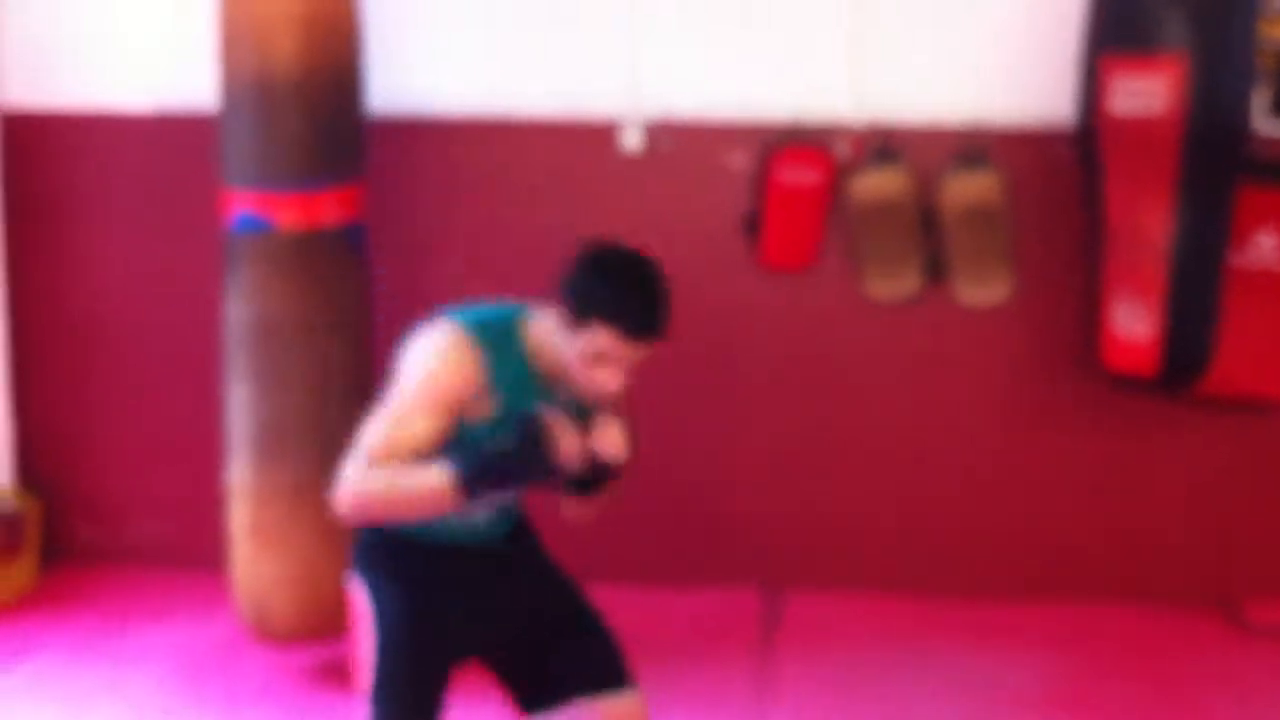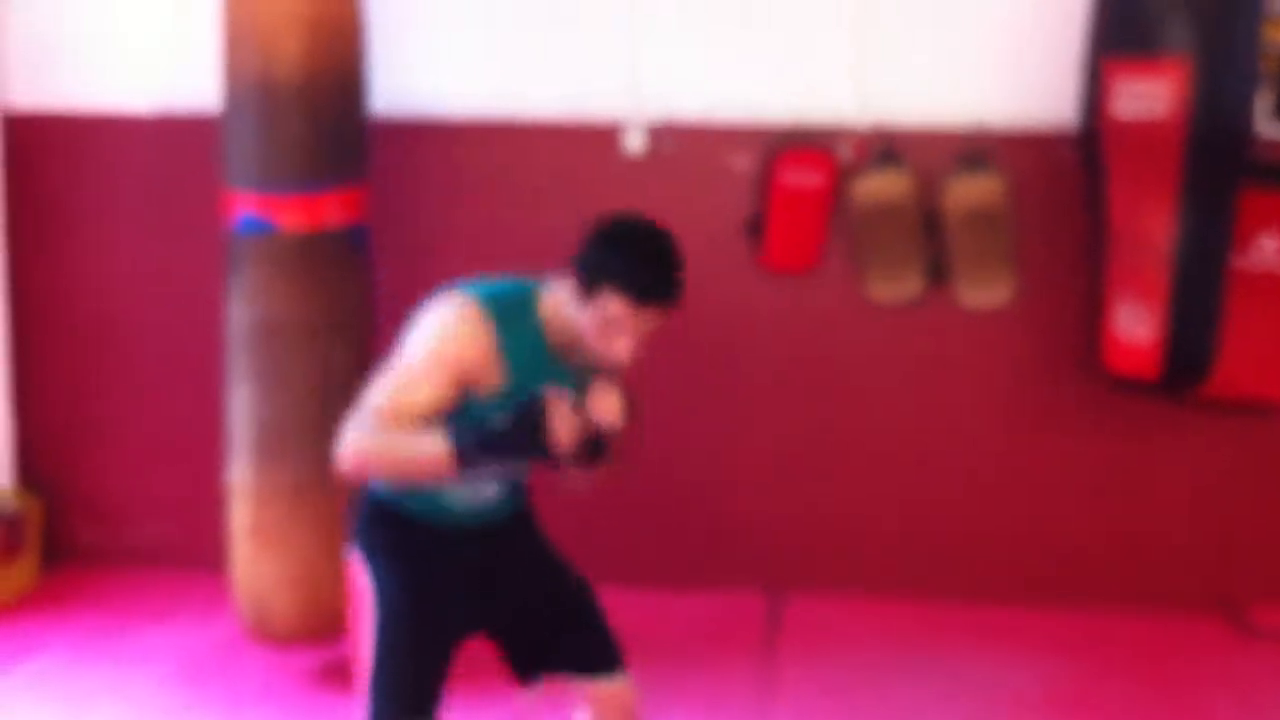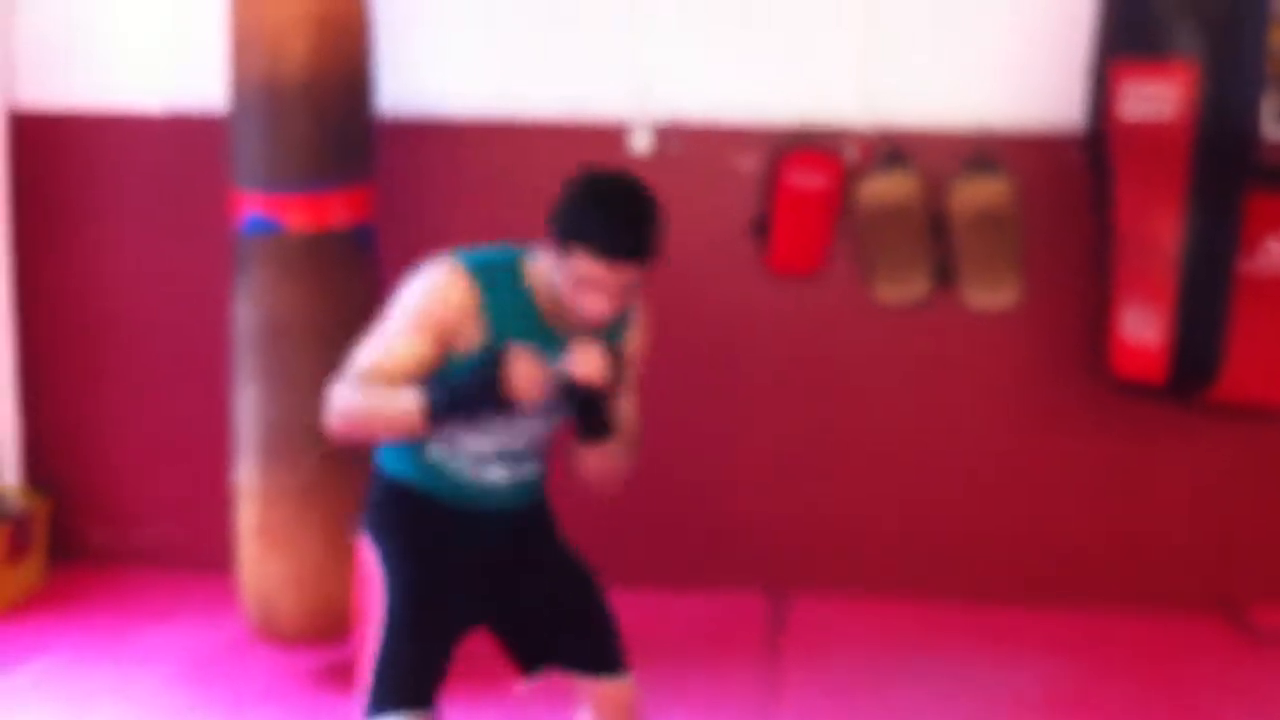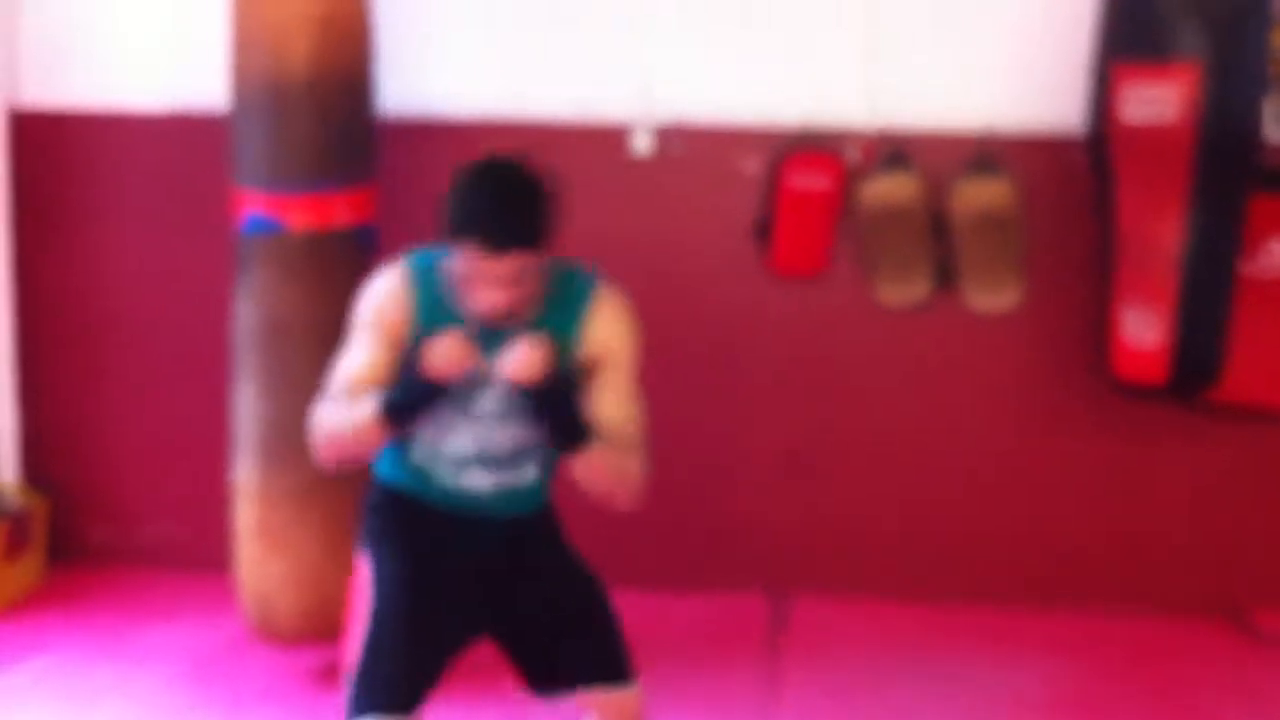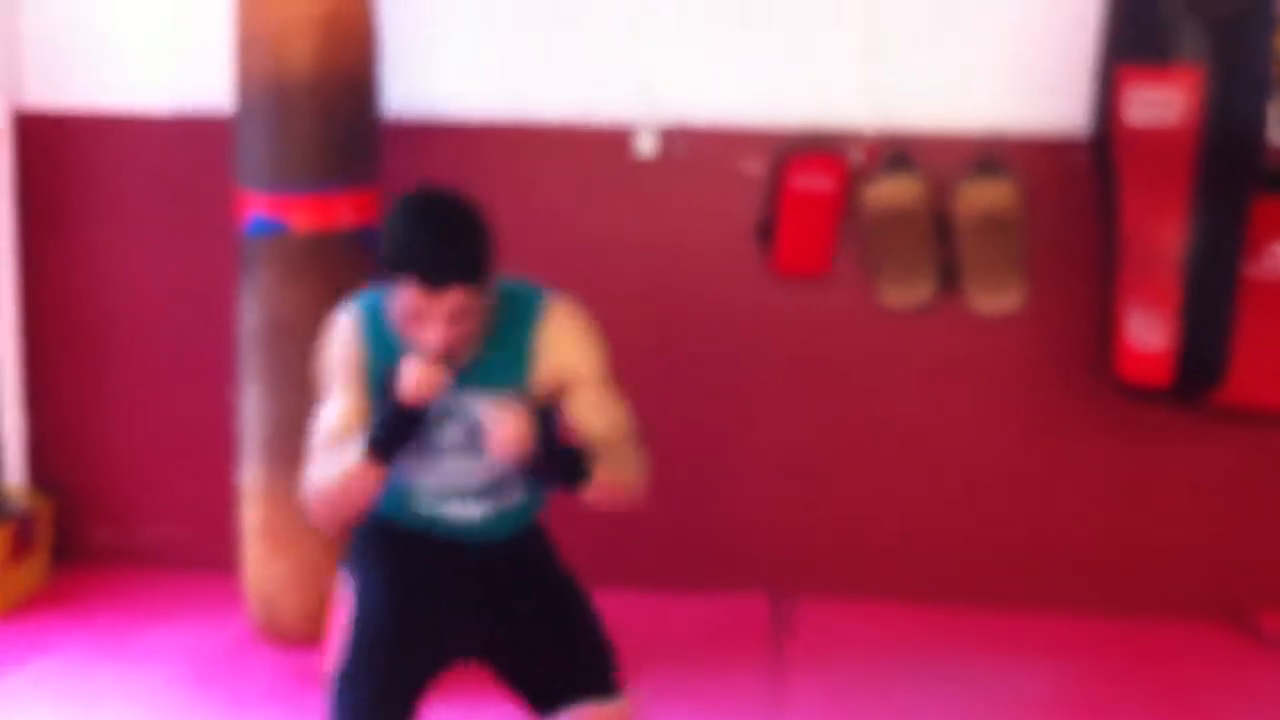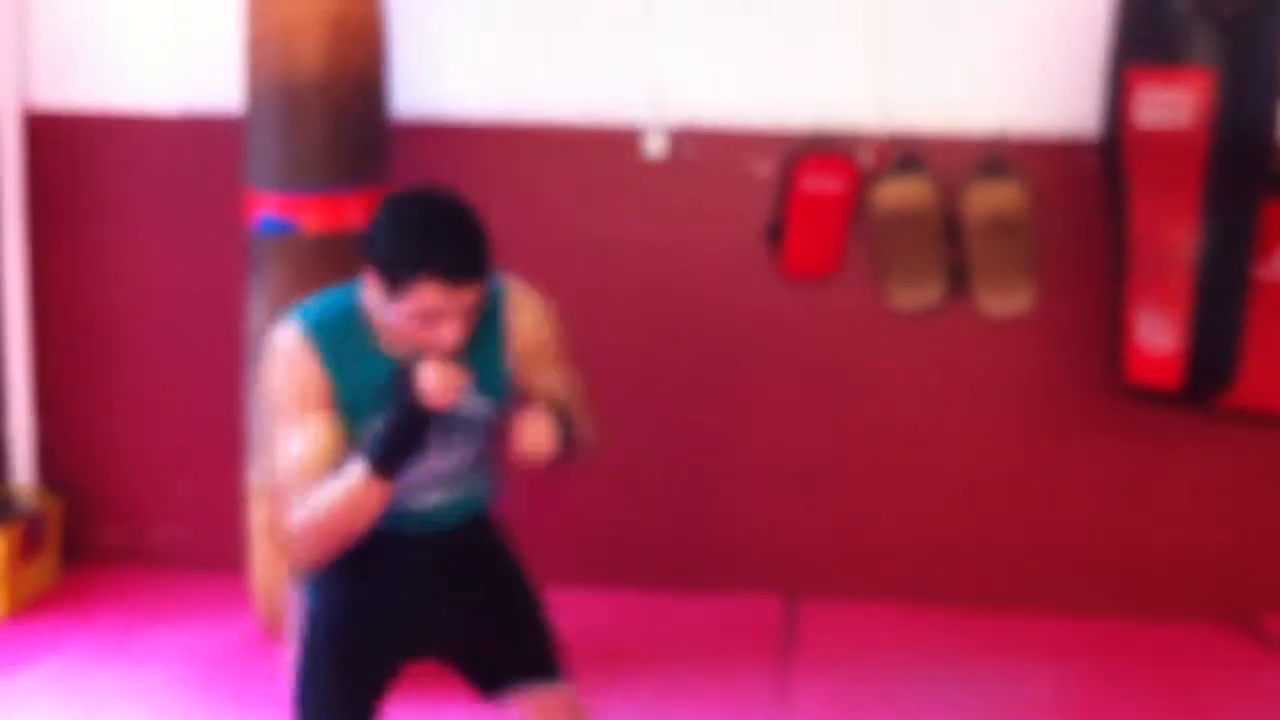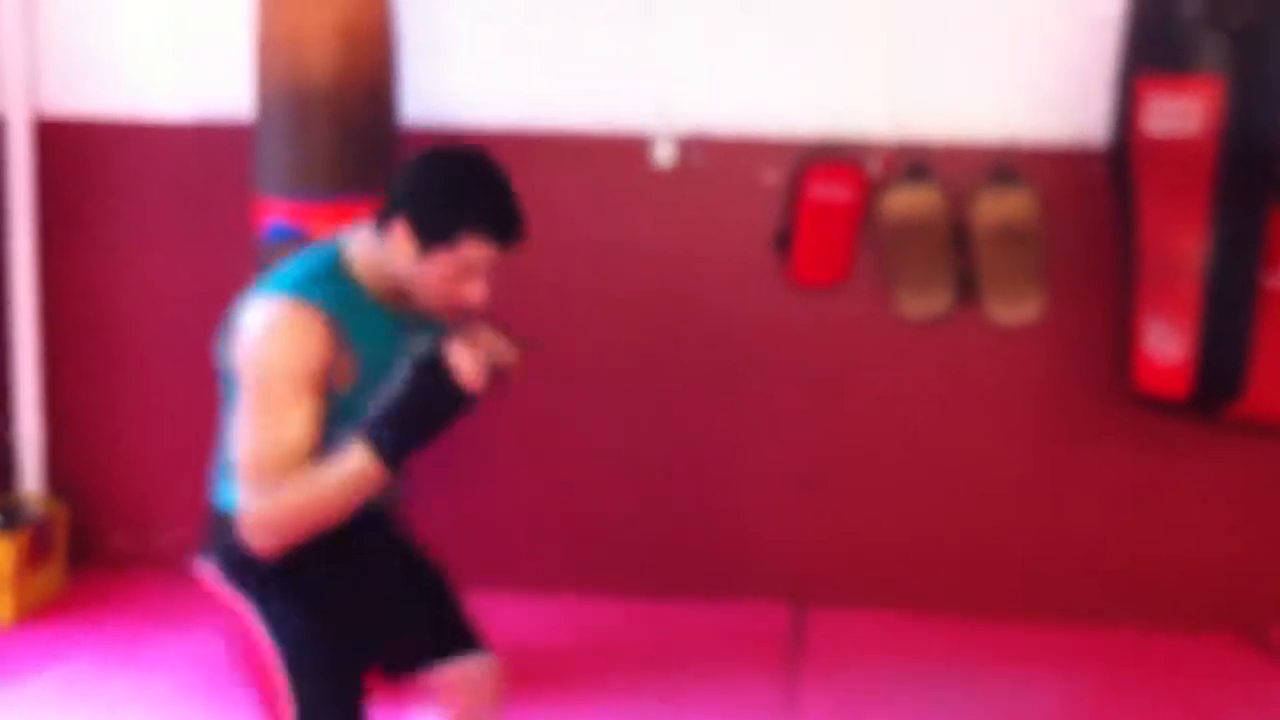
dt=0.1s
person 1, frame 1
left shoulder: (596, 372)
right shoulder: (452, 354)
left elbow: (577, 507)
right elbow: (355, 496)
left wrist: (593, 474)
right wrist: (492, 468)
left hip: (500, 548)
right hip: (406, 558)
person 1, frame 2
left shoulder: (604, 342)
right shoulder: (466, 326)
left elbow: (574, 458)
right elbow: (356, 450)
left wrist: (597, 439)
right wrist: (491, 443)
left hip: (501, 529)
right hip: (408, 535)
person 1, frame 3
left shoulder: (620, 320)
right shoulder: (456, 289)
left elbow: (609, 472)
right elbow: (342, 410)
left wrist: (597, 409)
right wrist: (460, 395)
left hip: (518, 526)
right hip: (416, 519)
person 1, frame 4
left shoulder: (596, 311)
right shoulder: (402, 291)
left elbow: (624, 485)
right elbow: (329, 443)
left wrist: (558, 407)
right wrist: (405, 398)
left hip: (524, 533)
right hip: (414, 527)
person 1, frame 5
left shoulder: (556, 329)
right shoulder: (356, 331)
left elbow: (630, 477)
right elbow: (323, 505)
left wrist: (552, 457)
right wrist: (384, 436)
left hip: (512, 557)
right hip: (403, 558)
person 1, frame 6
left shoulder: (513, 315)
right shoulder: (302, 348)
left elbow: (568, 409)
right elbow: (307, 542)
left wrist: (550, 428)
right wrist: (396, 443)
left hip: (461, 543)
right hip: (356, 560)
person 1, frame 7
left shoulder: (408, 281)
right shoulder: (287, 323)
right elbow: (267, 523)
left wrist: (476, 362)
right wrist: (406, 429)
left hip: (359, 527)
right hip: (276, 560)
